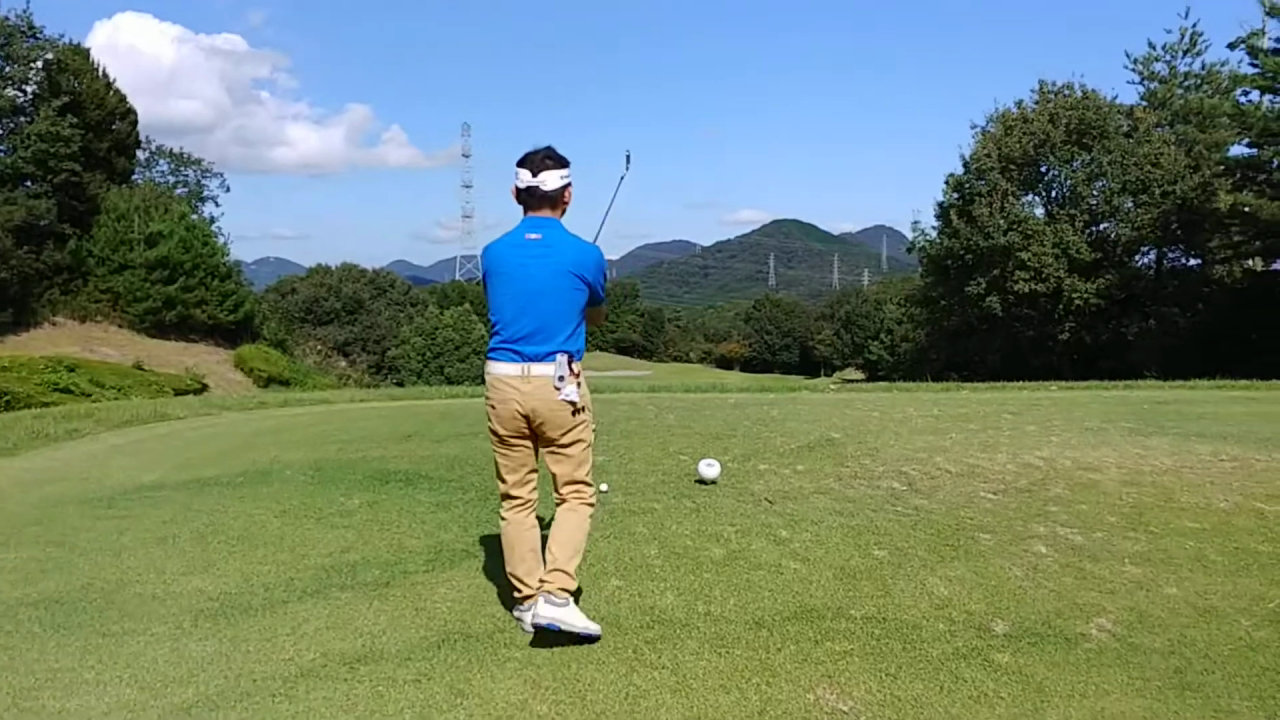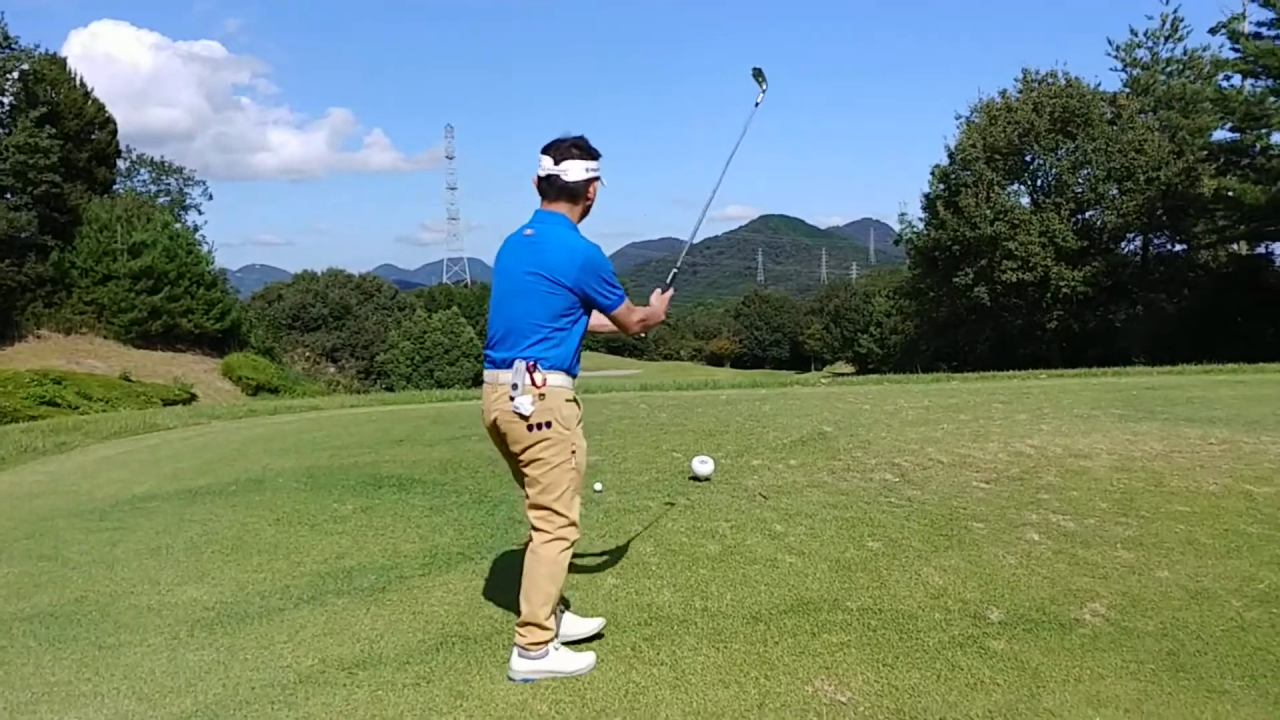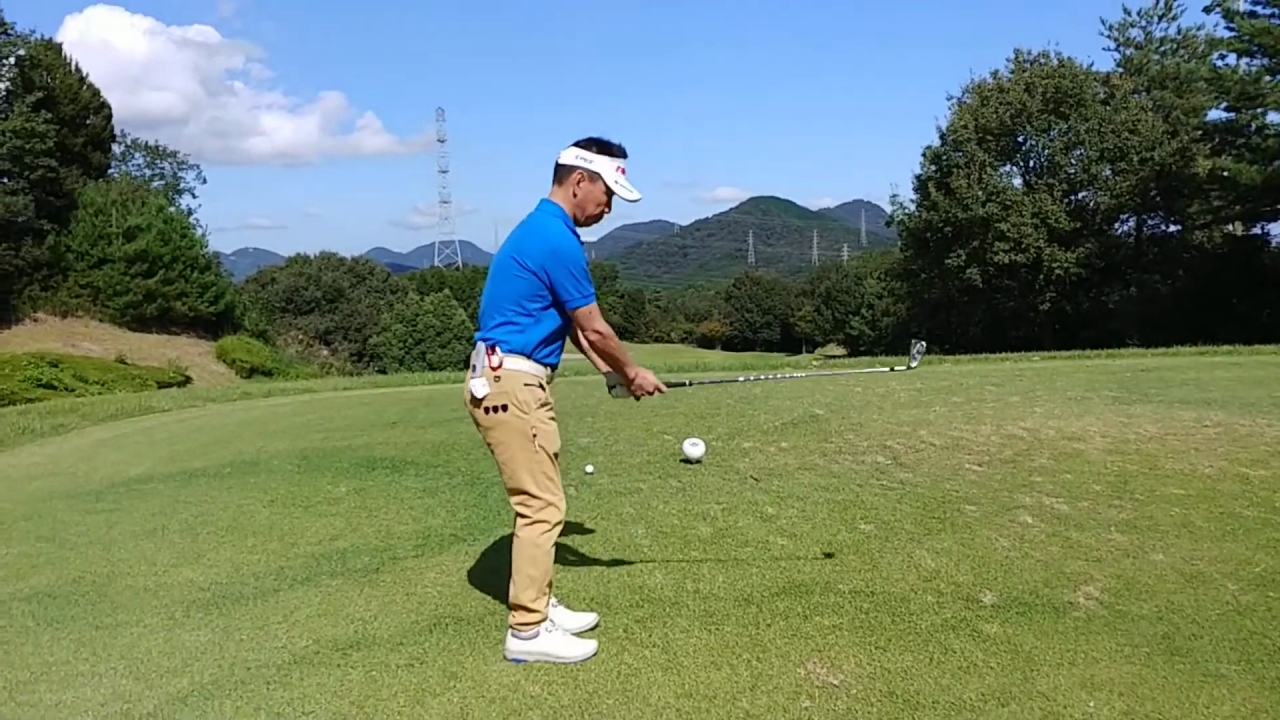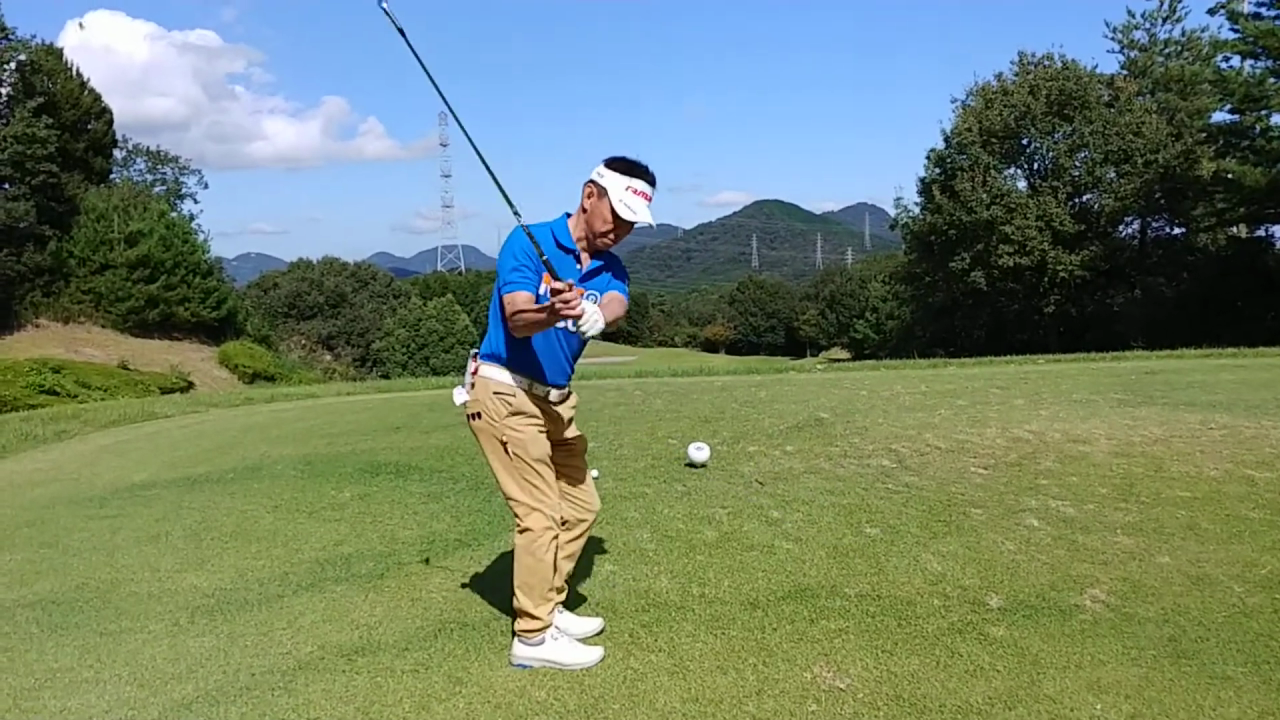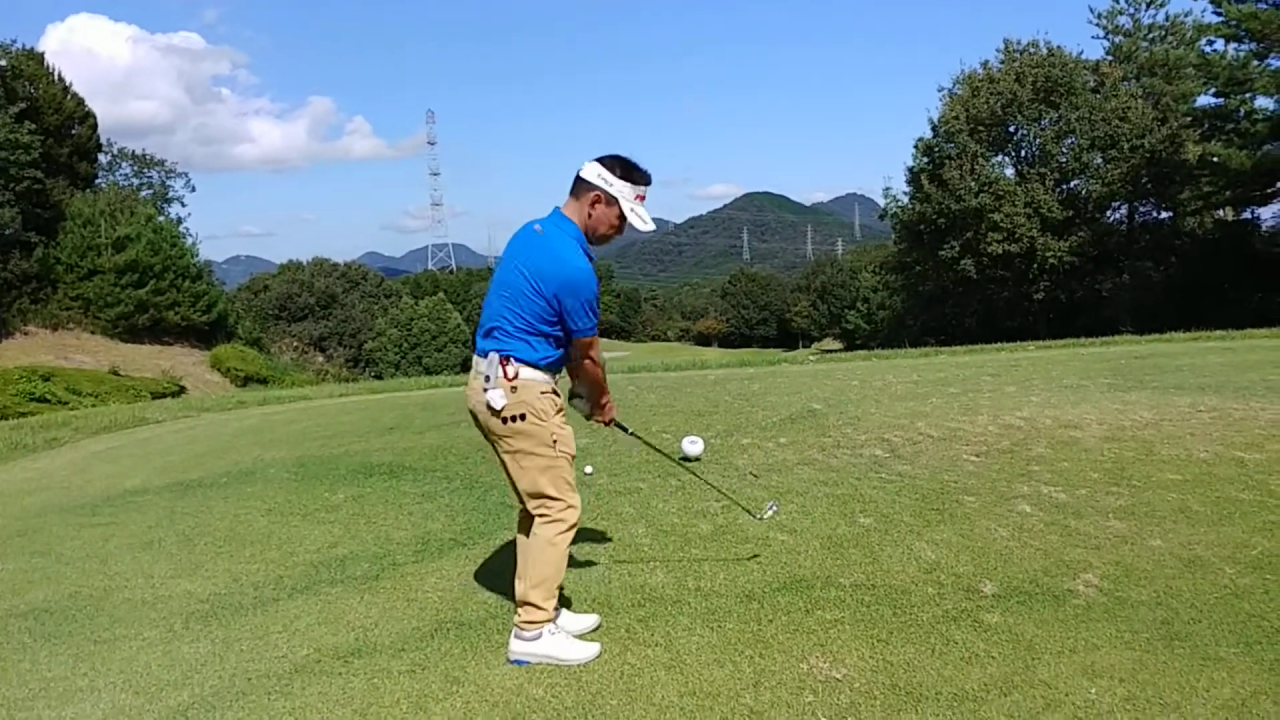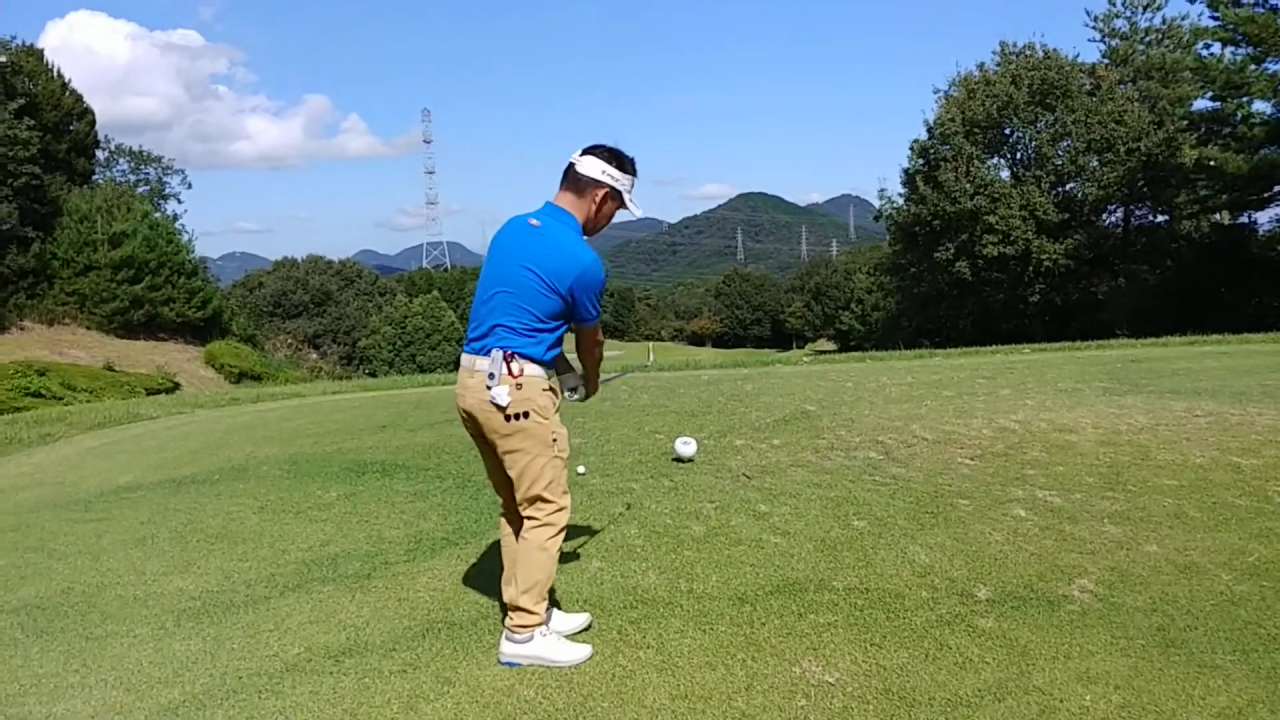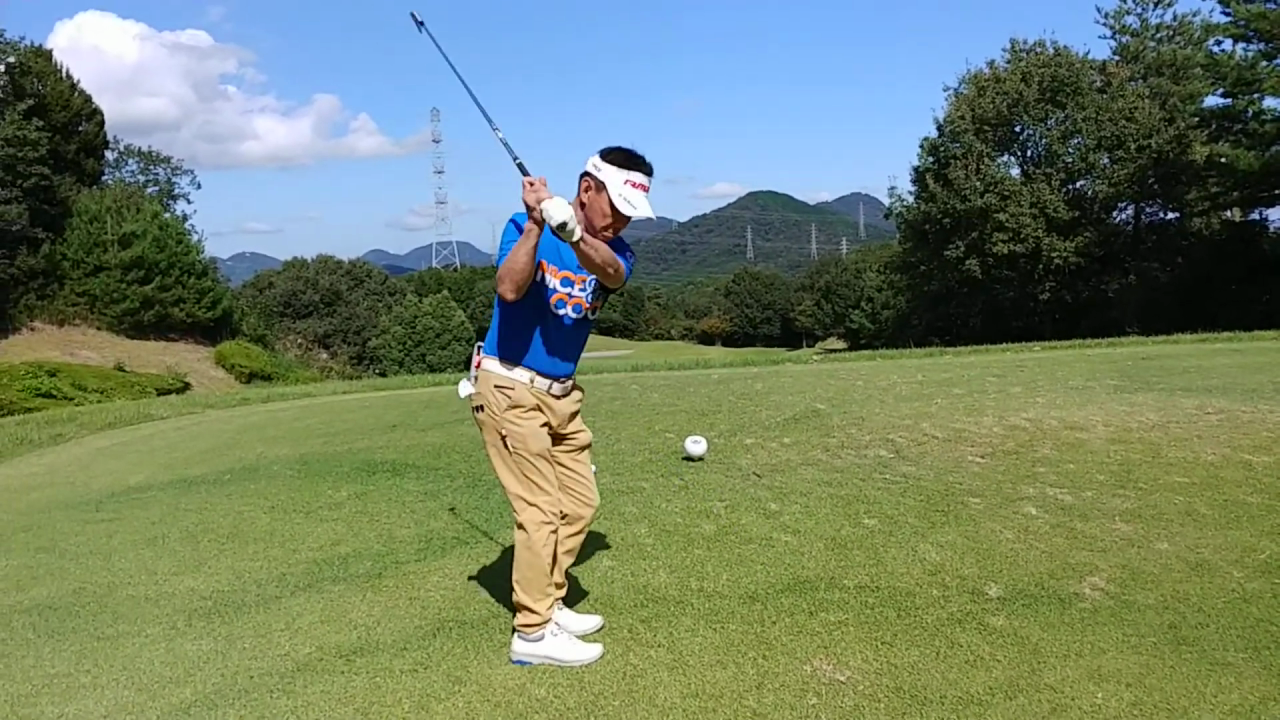
dt=0.7s
person 1, frame 1
left shoulder: (493, 254)
right shoulder: (586, 255)
right elbow: (596, 316)
left hip: (504, 384)
right hip: (559, 385)
left knee: (517, 498)
right knee: (575, 493)
left ankle: (527, 600)
right ankle: (555, 598)
person 1, frame 2
left shoulder: (513, 244)
right shoulder: (579, 253)
right elbow: (632, 321)
left wrist: (631, 318)
right wrist: (656, 311)
left hip: (501, 393)
right hip: (542, 397)
left knee: (546, 515)
right knee: (556, 523)
left ankle: (547, 617)
right ankle: (533, 649)
person 1, frame 3
left shoulder: (539, 229)
right shoulder: (557, 240)
left elbow: (572, 324)
right elbow: (594, 328)
left wrist: (608, 370)
right wrist: (632, 373)
left hip: (504, 381)
right hip: (513, 384)
left knee: (532, 503)
right knee: (541, 506)
left ankle: (538, 606)
right ankle: (528, 631)
person 1, frame 4
left shoulder: (611, 269)
right shoulder: (527, 242)
left elbow: (615, 307)
right elbow: (515, 321)
left wrist: (595, 313)
right wrist: (549, 308)
left hip: (556, 399)
right hip: (506, 394)
left knee: (580, 507)
right knee: (539, 515)
left ankle: (549, 610)
right ankle: (532, 637)
person 1, frame 5
left shoulder: (534, 234)
right shoulder: (570, 263)
right elbow: (587, 354)
left wrist: (587, 391)
right wrist: (602, 400)
left hip: (500, 385)
right hip: (522, 390)
left knee: (540, 504)
right knee: (558, 508)
left ankle: (540, 608)
right ankle: (531, 632)
person 1, frame 6
left shoulder: (514, 229)
right shoulder: (581, 260)
right elbow: (590, 341)
left wrist: (561, 373)
right wrist: (587, 381)
left hip: (479, 380)
right hip: (515, 387)
left knee: (520, 505)
right knee: (546, 508)
left ankle: (529, 608)
right ankle: (523, 634)
person 1, frame 7
left shoulder: (613, 250)
right shoulder: (523, 228)
left elbow: (612, 274)
right elbow: (509, 290)
left wrist: (569, 228)
right wrist: (535, 223)
left hip: (561, 392)
right hip: (510, 387)
left knee: (579, 503)
right knee: (539, 511)
left ankle: (548, 606)
right ankle: (532, 633)
